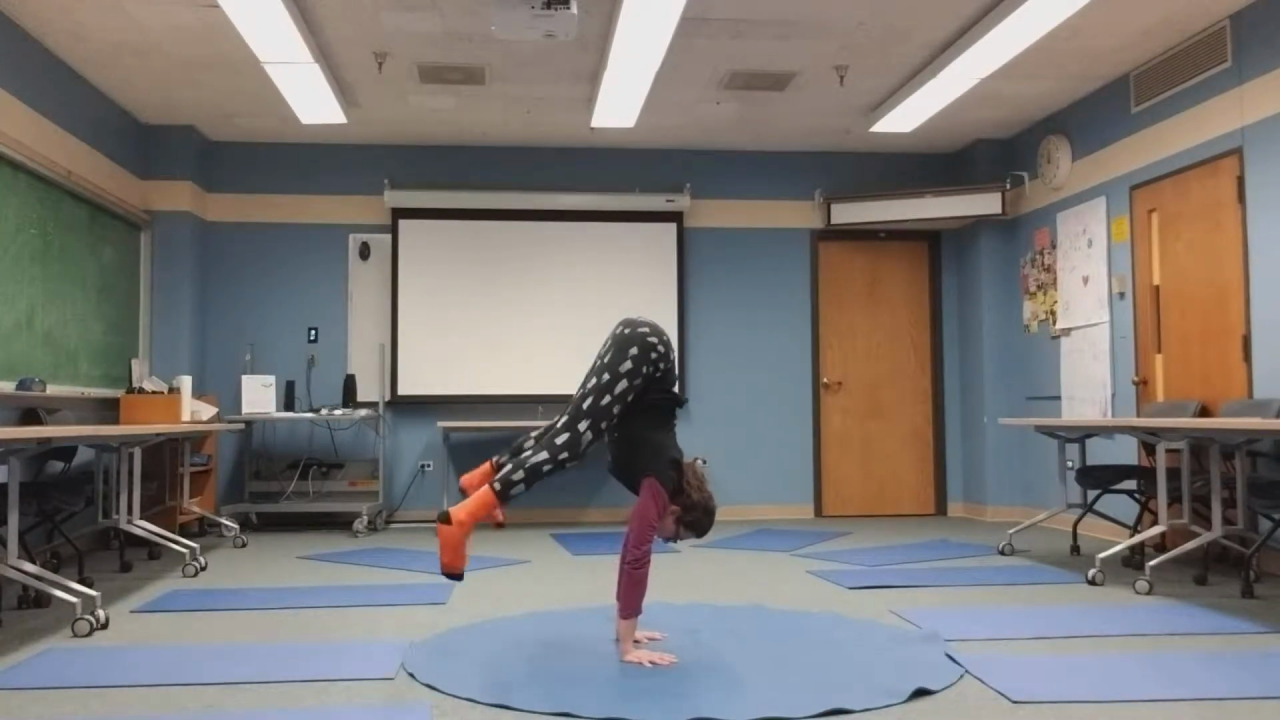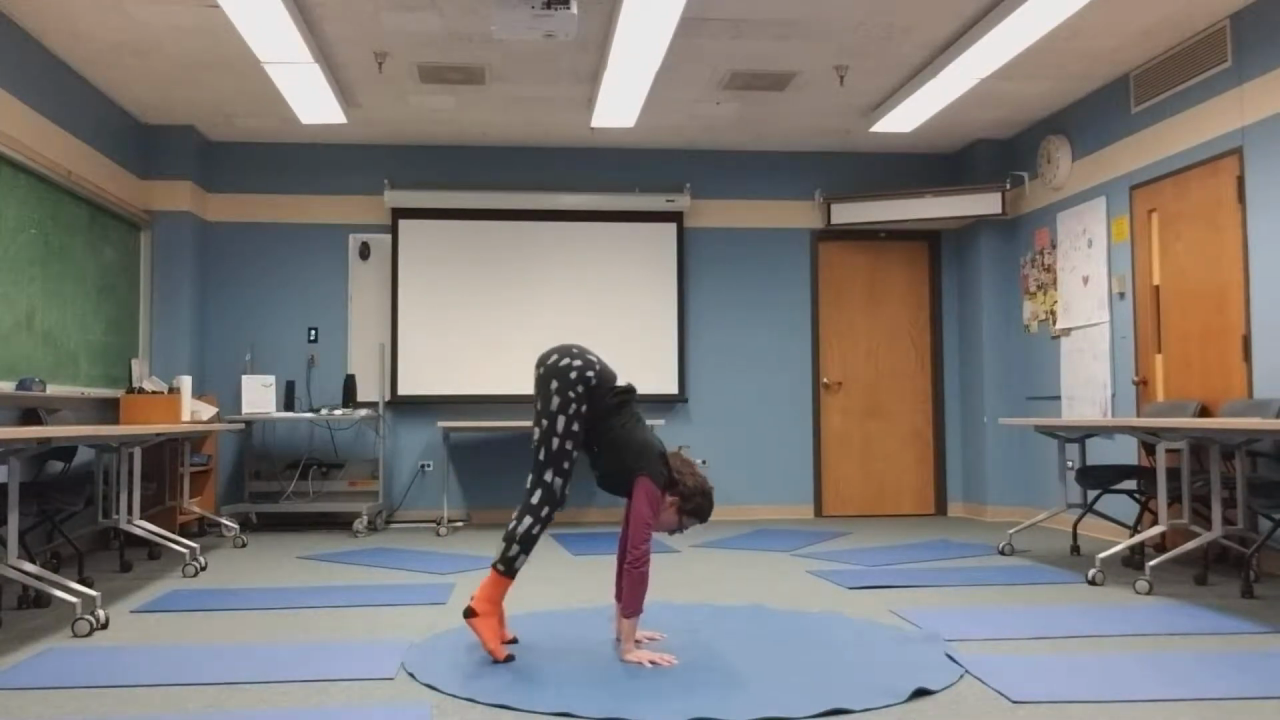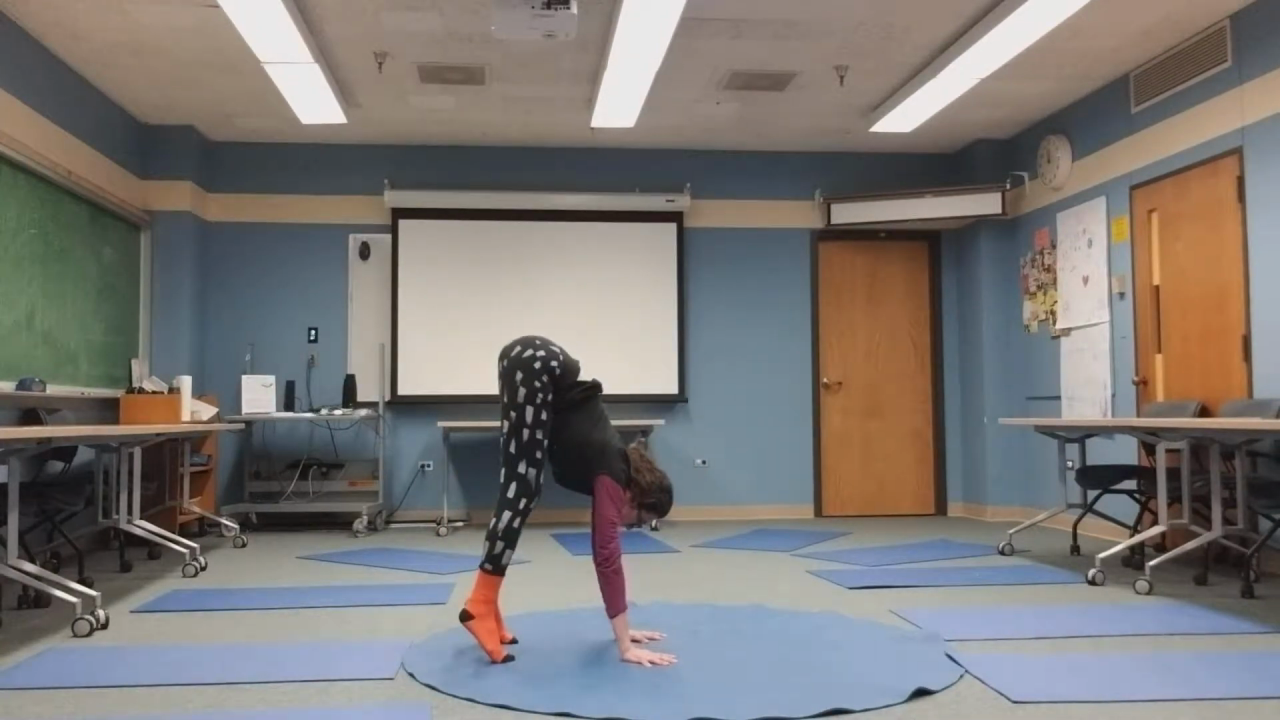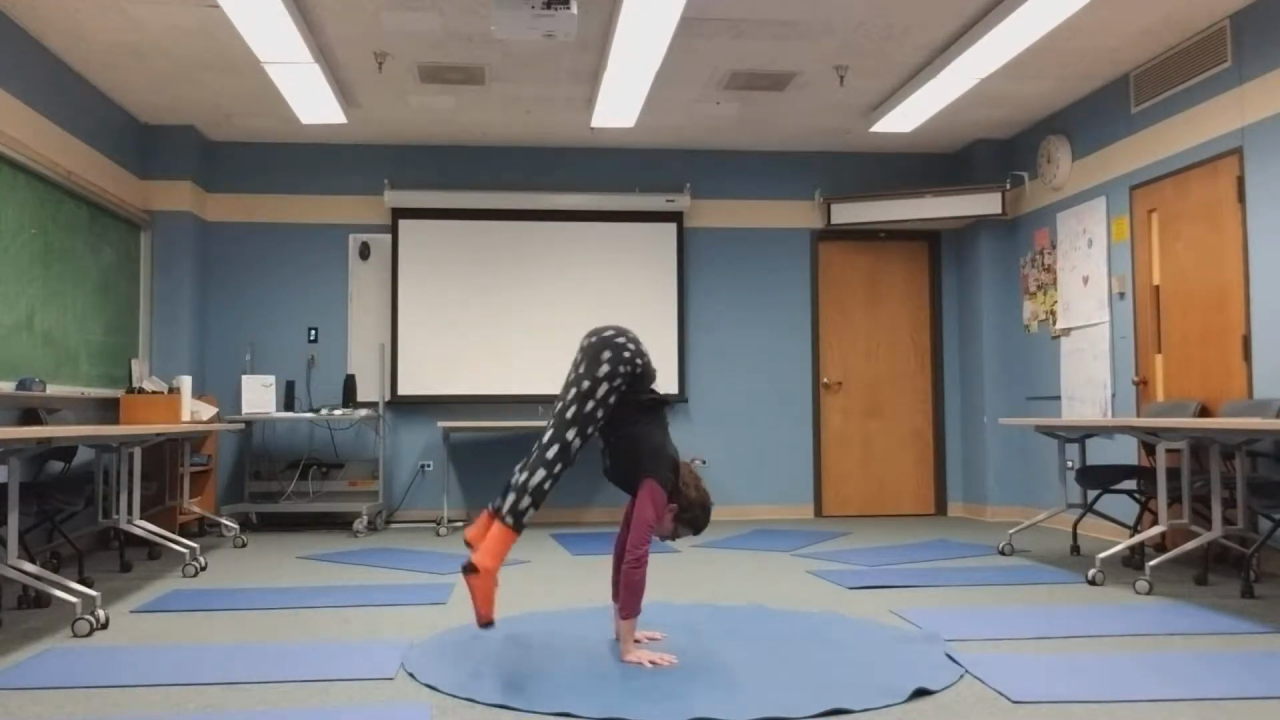
dt=0.5s
person 1, frame 1
left shoulder: (660, 477)
right shoulder: (661, 483)
left elbow: (632, 548)
right elbow: (636, 557)
left wrist: (625, 627)
right wrist: (628, 646)
left knee: (566, 435)
right knee: (567, 444)
left ankle: (488, 477)
right ankle: (463, 519)
person 1, frame 2
left shoulder: (645, 476)
right shoulder: (652, 481)
left elbow: (628, 549)
right elbow: (637, 558)
left wrist: (625, 629)
right wrist: (628, 647)
right hip: (569, 372)
left knee: (548, 497)
right knee: (546, 497)
right ankle: (485, 605)
person 1, frame 3
left shoulder: (606, 470)
right shoulder: (612, 475)
left elbow: (602, 548)
right elbow: (608, 555)
left wrist: (622, 631)
right wrist: (625, 646)
left knee: (521, 495)
right knee: (520, 495)
right ankle: (481, 607)
person 1, frame 4
left shoulder: (651, 480)
right shoulder: (659, 483)
left elbow: (625, 548)
right elbow: (635, 558)
left wrist: (624, 627)
right wrist: (627, 646)
left ankle: (484, 531)
right ankle: (486, 561)
